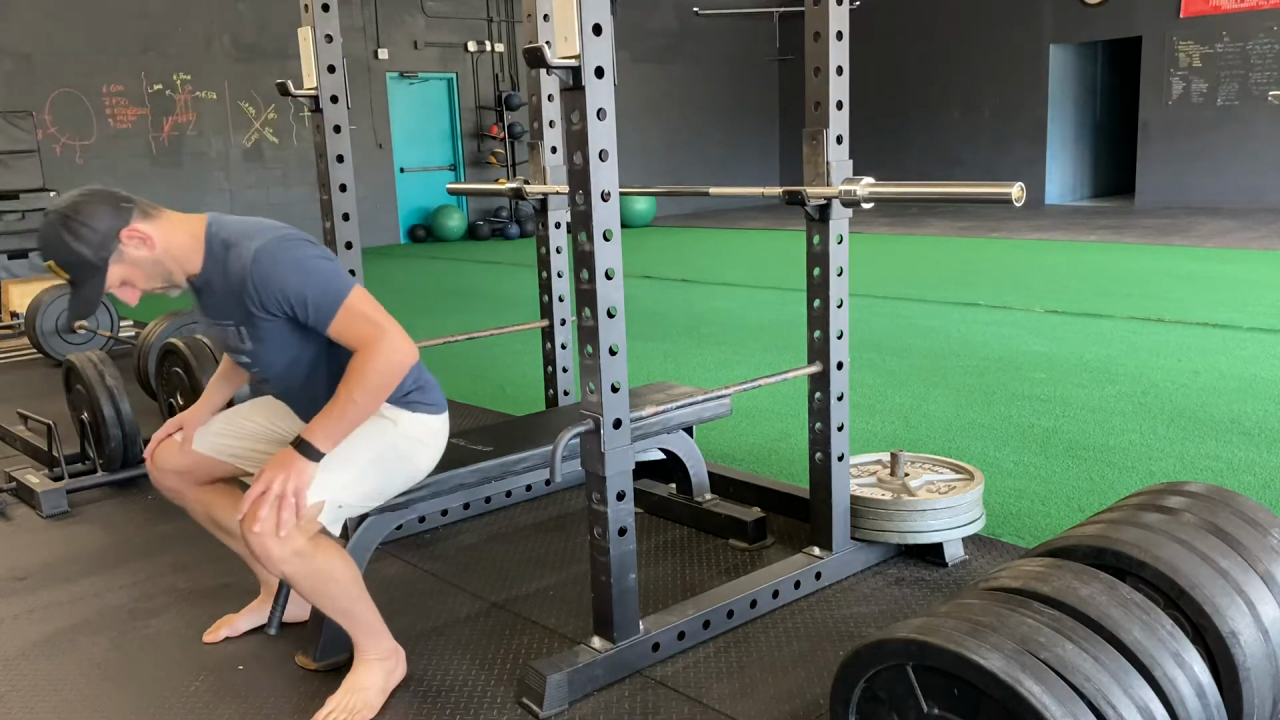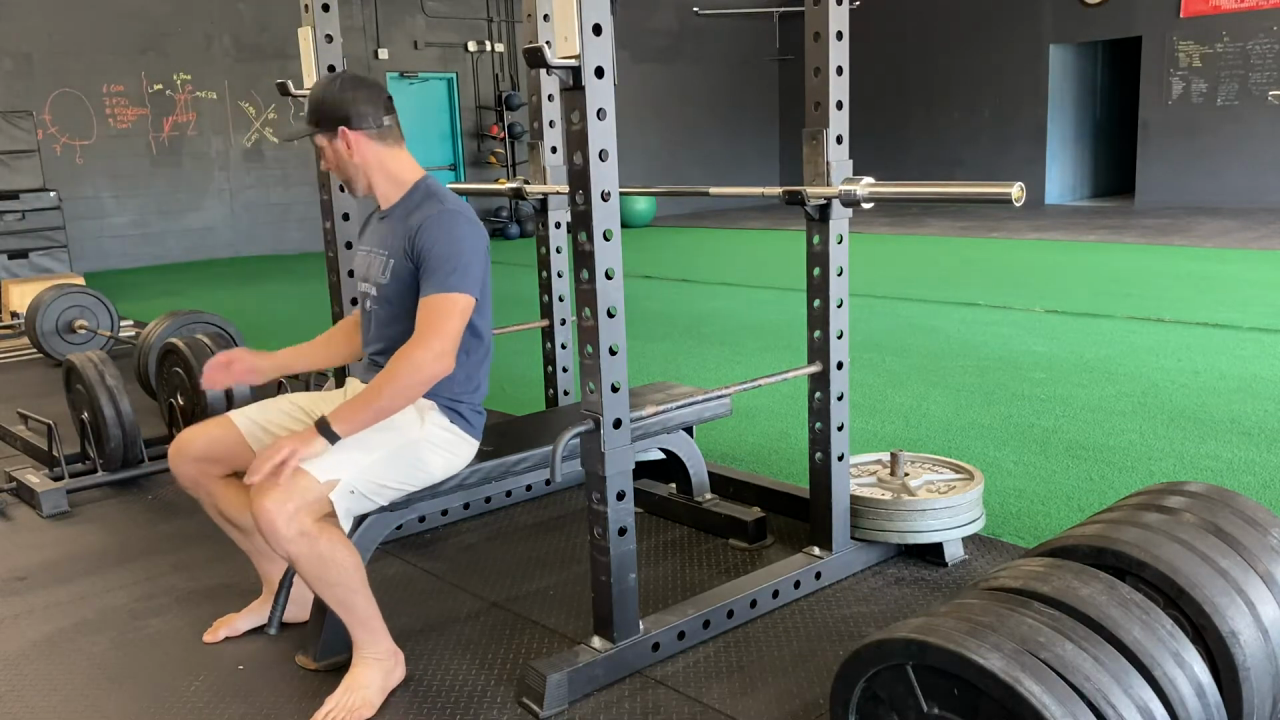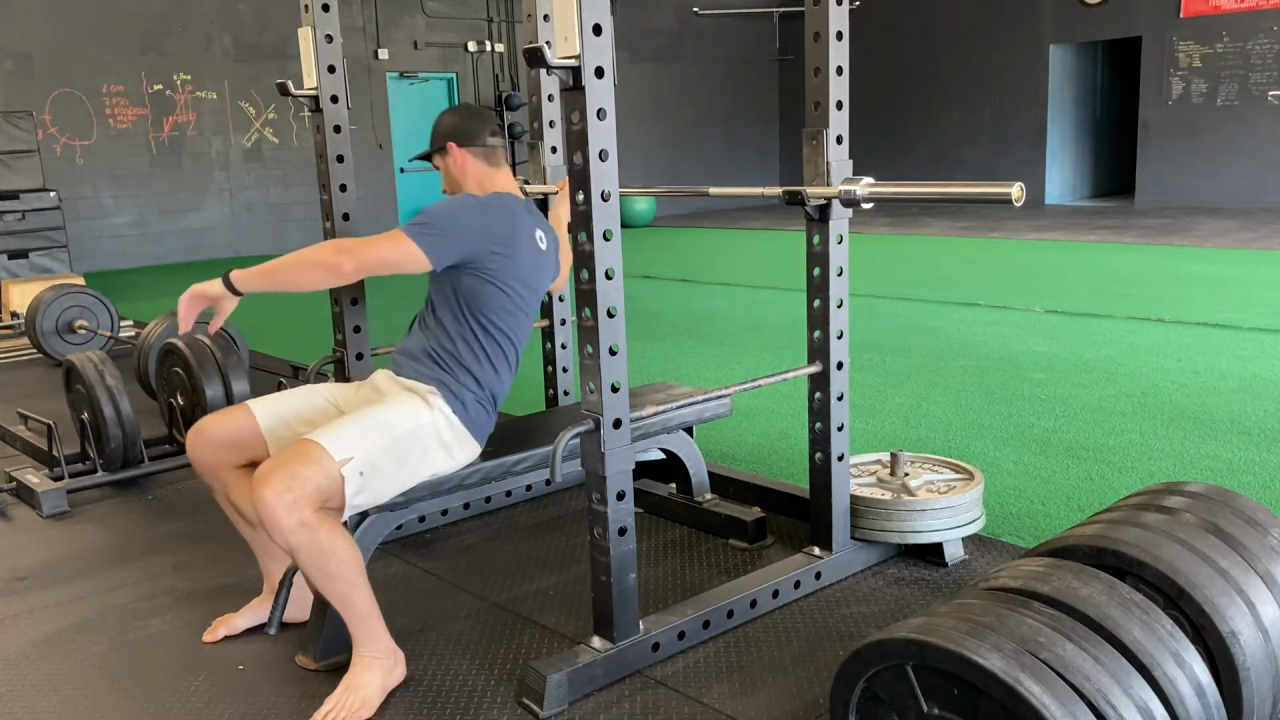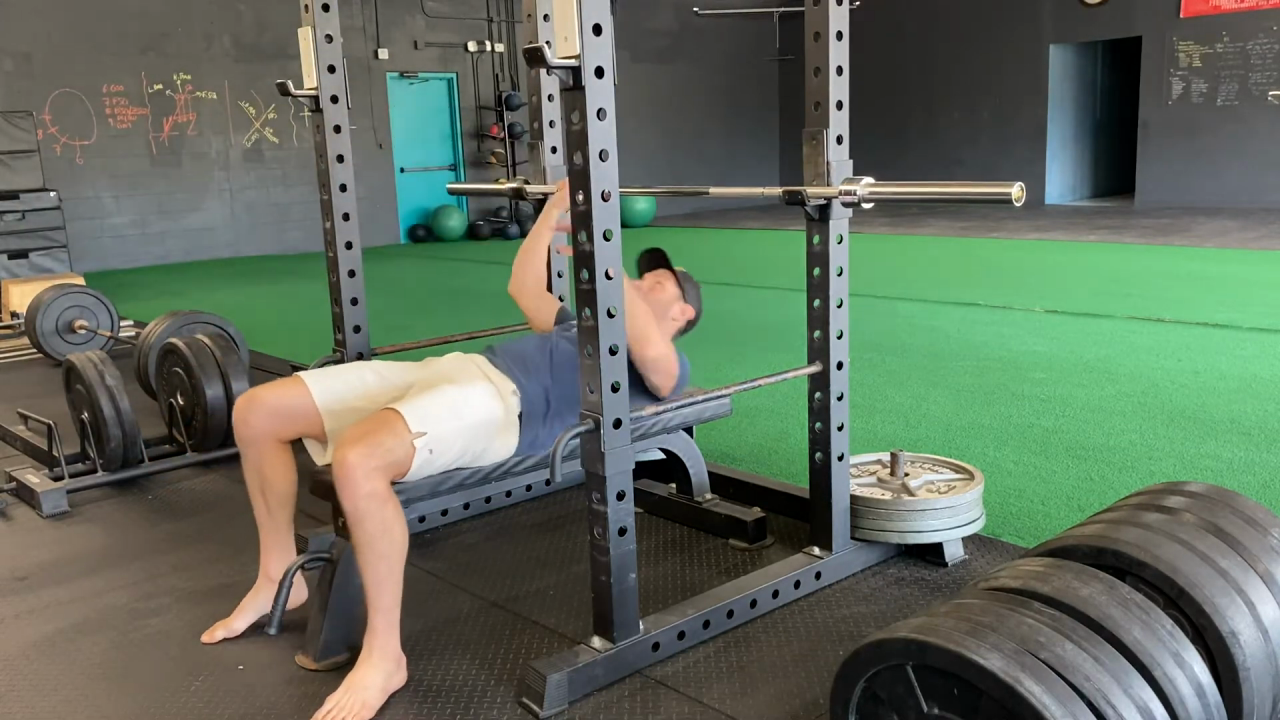
dt=1s
person 1, frame 1
left shoulder: (265, 258)
right shoulder: (197, 261)
left elbow: (391, 349)
left wrist: (305, 452)
right wrist: (203, 409)
left hip: (396, 416)
right hip: (320, 408)
left knee: (266, 524)
right knee: (169, 461)
left ankle: (380, 655)
right ankle: (283, 591)
person 1, frame 2
left shoulder: (443, 222)
right shoulder: (382, 219)
left elbow: (433, 356)
left wrist: (327, 432)
right wrist: (269, 364)
left hip: (432, 418)
right hip: (371, 396)
left knee: (277, 503)
right knee: (191, 453)
left ankle: (377, 653)
right ankle: (285, 588)
person 1, frame 3
left shoulder: (474, 213)
right shoulder: (536, 230)
left elbow: (351, 261)
right elbow: (558, 278)
left wrist: (232, 284)
right wrist: (563, 209)
left hip: (437, 413)
right hip: (391, 388)
left knee: (278, 494)
right knee: (209, 441)
left ankle: (377, 654)
right ankle: (286, 587)
person 1, frame 4
left shoulder: (658, 362)
left elbow: (660, 368)
right elbow: (524, 287)
right wrist: (557, 208)
left hip: (498, 404)
left knee: (356, 461)
right knee: (256, 412)
left ankle: (384, 654)
right ankle: (277, 577)
